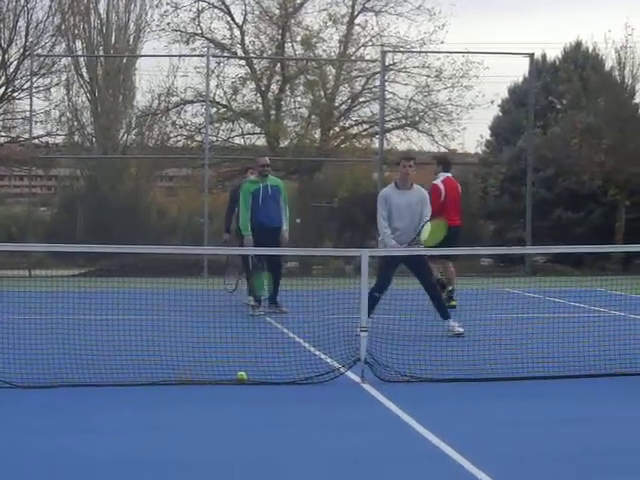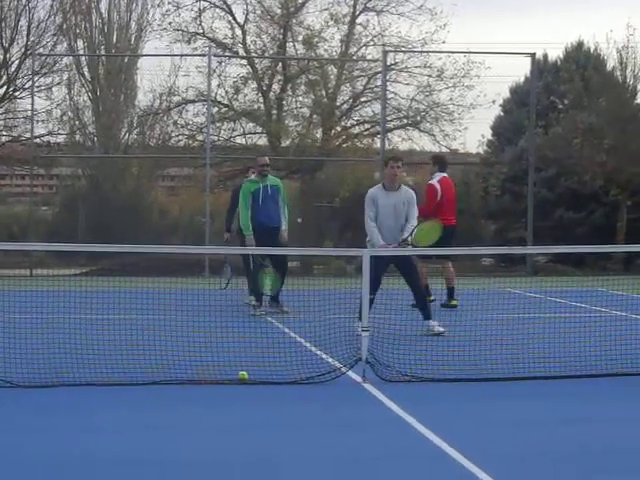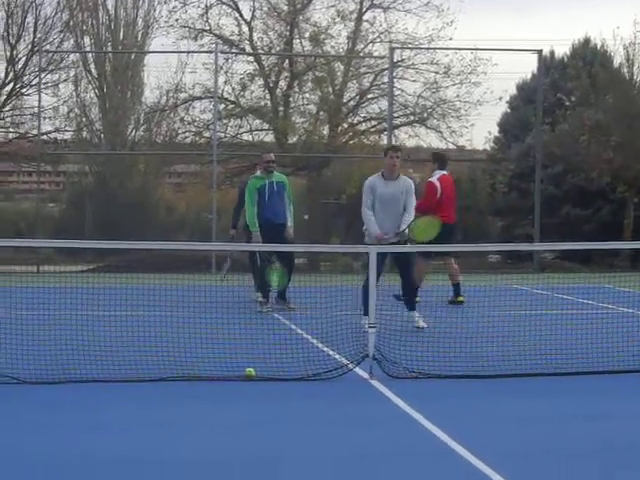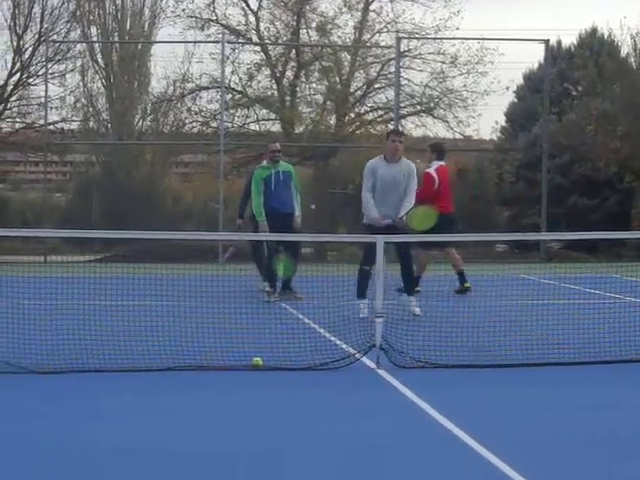
dt=0.1s
person 1, frame 1
left shoulder: (422, 193)
right shoulder: (386, 194)
left elbow: (426, 221)
right elbow: (382, 222)
right wrist: (391, 244)
left hip: (415, 248)
right hip: (391, 248)
left knee: (430, 285)
right knee: (381, 285)
left ankle: (448, 321)
person 1, frame 2
left shoulder: (409, 195)
right shoulder: (373, 194)
left elbow: (412, 221)
right elbow: (370, 222)
left wrist: (404, 240)
right wrist: (379, 244)
right hip: (378, 249)
left knee: (416, 285)
right knee: (373, 287)
left ankle: (429, 321)
person 1, frame 3
left shoulder: (408, 184)
right shoulder: (371, 183)
left elbow: (410, 210)
right elbow: (367, 210)
left wrist: (402, 229)
right wrist: (376, 233)
left hip: (399, 238)
right hip: (375, 239)
left knee: (408, 276)
left ankle: (413, 313)
right ankle: (366, 317)
person 1, frame 4
left shoulder: (410, 168)
right shoulder: (373, 165)
left elbow: (410, 195)
right elbow: (367, 193)
left wrist: (402, 215)
right wrist: (374, 215)
left hip: (398, 221)
right hip: (374, 221)
left knee: (406, 260)
right knee: (368, 261)
left ankle: (410, 297)
right ankle: (362, 301)
person 2, frame 1
left shoulder: (278, 184)
right shoulder: (248, 186)
left elbow: (283, 207)
right elbow: (244, 211)
left wrist: (285, 229)
right wrist: (247, 234)
left hip: (274, 231)
right hip: (257, 231)
left knee: (276, 267)
left ankle: (273, 302)
right ankle: (257, 303)
person 2, frame 2
left shoulder: (277, 183)
right shoulder: (248, 186)
left elbow: (283, 207)
right elbow: (244, 212)
left wrist: (284, 228)
right wrist: (248, 234)
left hip: (275, 231)
right hip: (257, 232)
left knee: (282, 266)
right knee: (258, 268)
left ankle: (275, 300)
right ankle: (258, 303)
person 2, frame 3
left shoulder: (282, 180)
right shoulder: (254, 182)
left elbow: (288, 203)
right elbow: (251, 208)
left wrist: (289, 225)
right wrist: (255, 230)
left hip: (281, 227)
right hip: (264, 228)
left knee: (289, 262)
right knee: (264, 264)
left ankle: (281, 297)
right ankle: (264, 299)
person 2, frame 4
left shoulder: (289, 169)
right shoulder: (260, 172)
left elbow: (295, 193)
right elbow: (257, 198)
left wrist: (297, 214)
right wrist: (261, 221)
left hip: (288, 217)
right hip: (271, 218)
left knee: (294, 253)
right knee: (272, 255)
left ankle: (286, 288)
right ankle: (272, 289)
person 3, frame 1
left shoulder: (437, 184)
right shoulder: (456, 184)
left elbow: (432, 208)
right hip: (454, 226)
left knee: (429, 261)
right knee: (448, 262)
left ankle: (446, 288)
right ankle: (450, 298)
person 3, frame 2
left shoulder: (433, 184)
right shoulder: (450, 183)
left elbow: (428, 209)
left wrist: (415, 213)
right hip: (450, 226)
left knee: (422, 261)
right knee: (447, 262)
left ankle: (427, 294)
right ankle: (451, 297)
person 3, frame 3
left shoulder: (433, 182)
right shoulder: (450, 180)
left elbow: (427, 205)
left wrist: (414, 207)
right hip: (449, 223)
left knee: (421, 258)
right knee: (449, 258)
right ankle: (457, 294)
person 3, frame 4
left shoulder: (430, 173)
right shoulder: (447, 171)
left elbow: (423, 196)
left wrist: (412, 198)
right hip: (448, 214)
left knee: (421, 248)
right knee: (449, 248)
left ankle: (415, 282)
right ankle: (463, 281)
person 4, frame 1
right shoulder: (237, 190)
right elbow: (230, 211)
right wrist: (227, 231)
right hip: (242, 231)
right knee: (247, 262)
left ankle: (252, 294)
right ankle: (252, 293)
person 4, frame 2
right shoulder: (238, 190)
right elbow: (231, 211)
right wrist: (227, 230)
right hip: (244, 230)
right knee: (247, 261)
left ankle: (253, 293)
right ankle: (253, 292)
person 4, frame 3
right shoulder: (246, 186)
right elbow: (238, 207)
right wrist: (234, 227)
right hip: (251, 227)
right knee: (253, 258)
left ankle: (260, 289)
right ankle: (259, 289)
person 4, frame 4
right shoulder: (254, 176)
right elbow: (245, 196)
right wrist: (240, 216)
right hip: (257, 217)
right knee: (256, 247)
left ankle: (268, 279)
right ankle: (265, 277)
